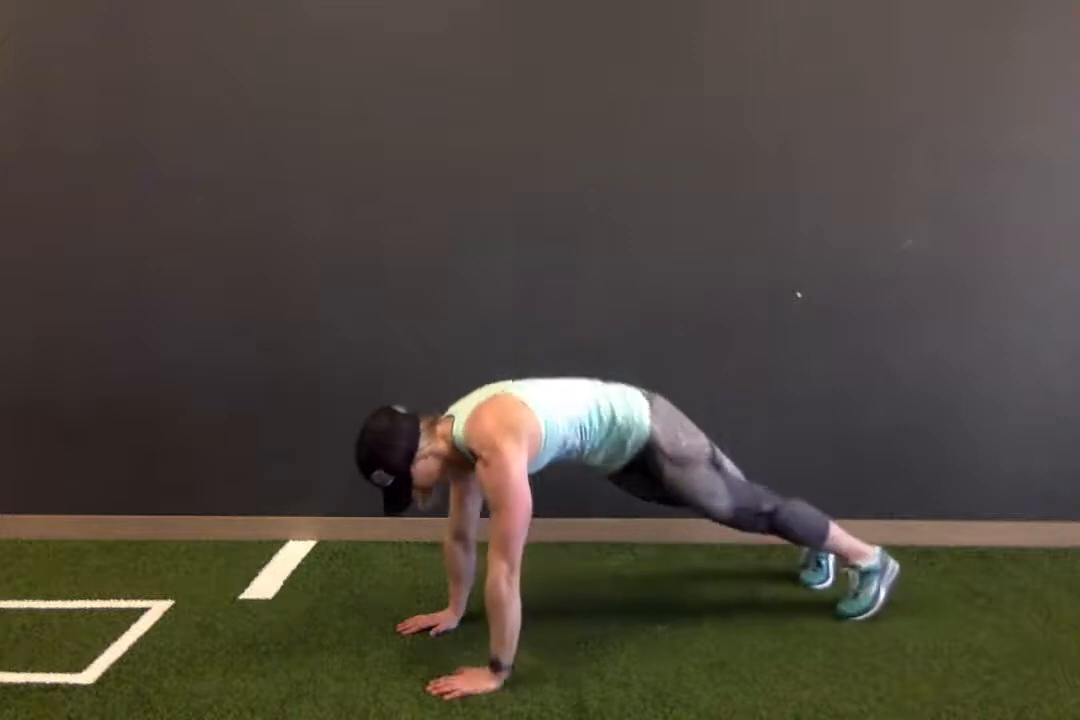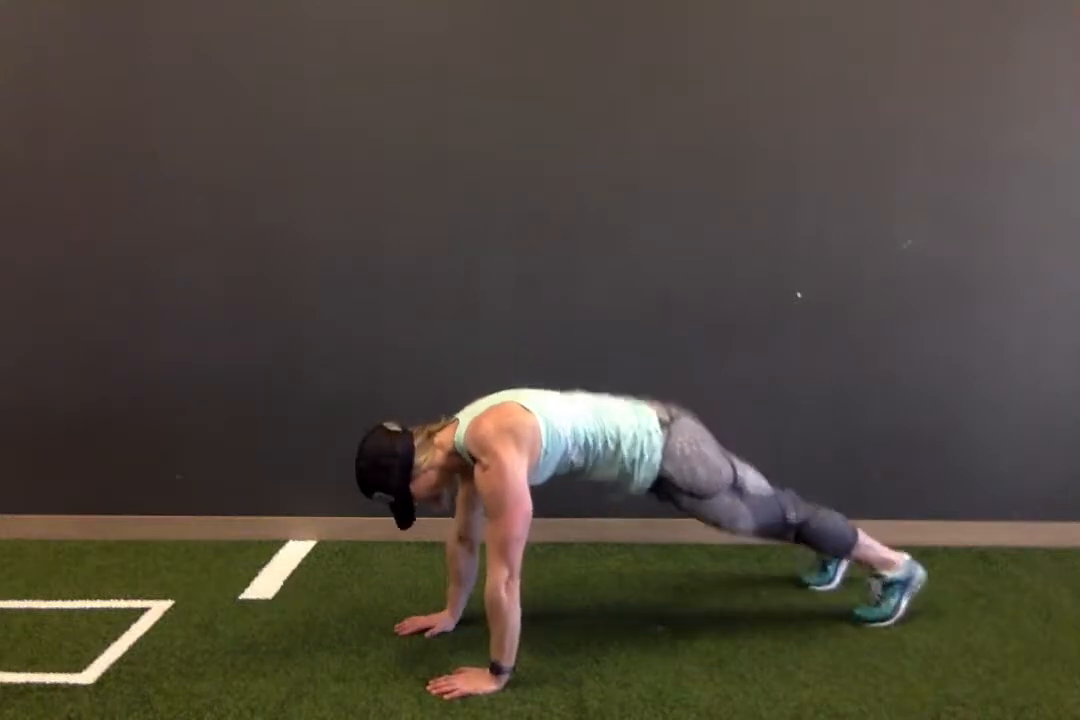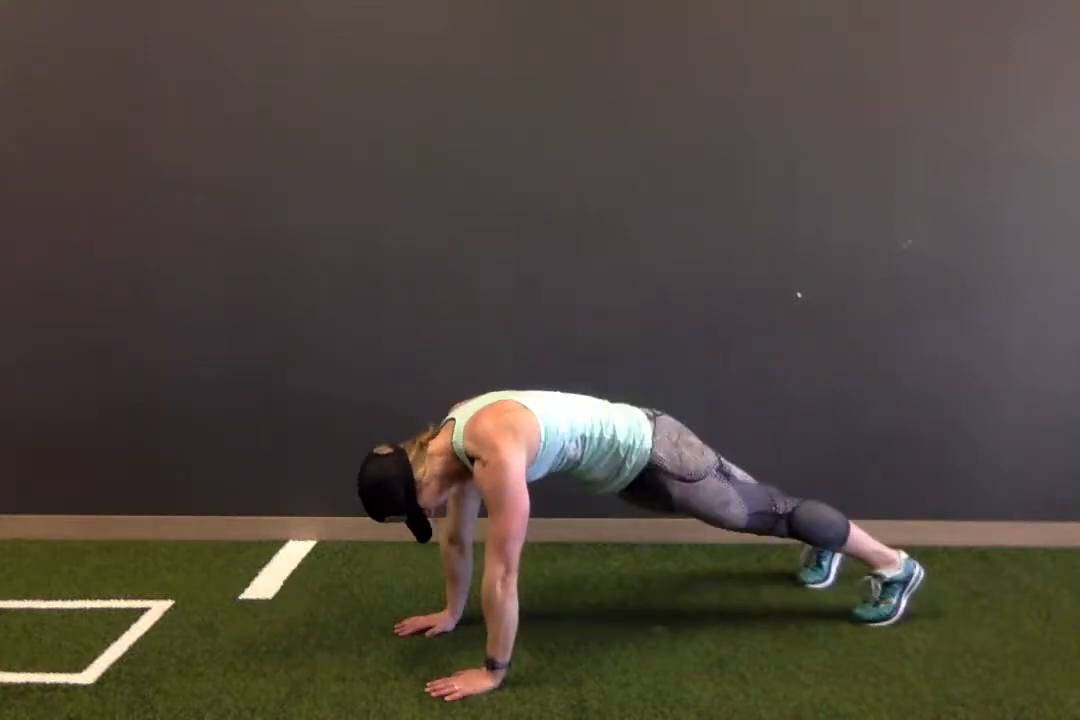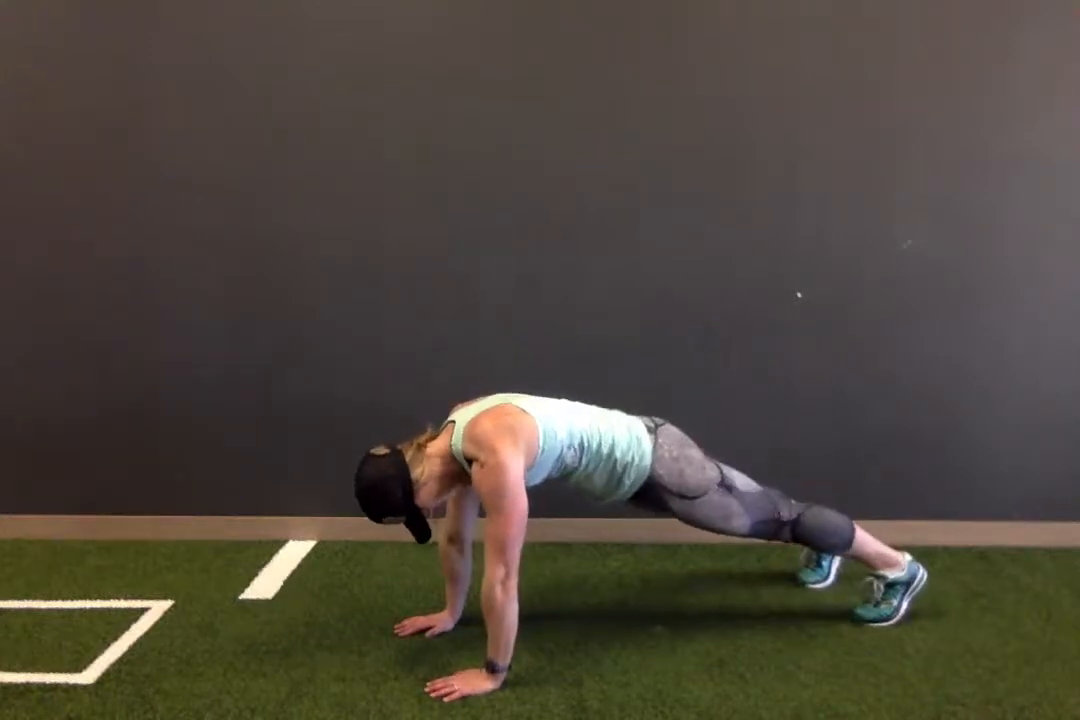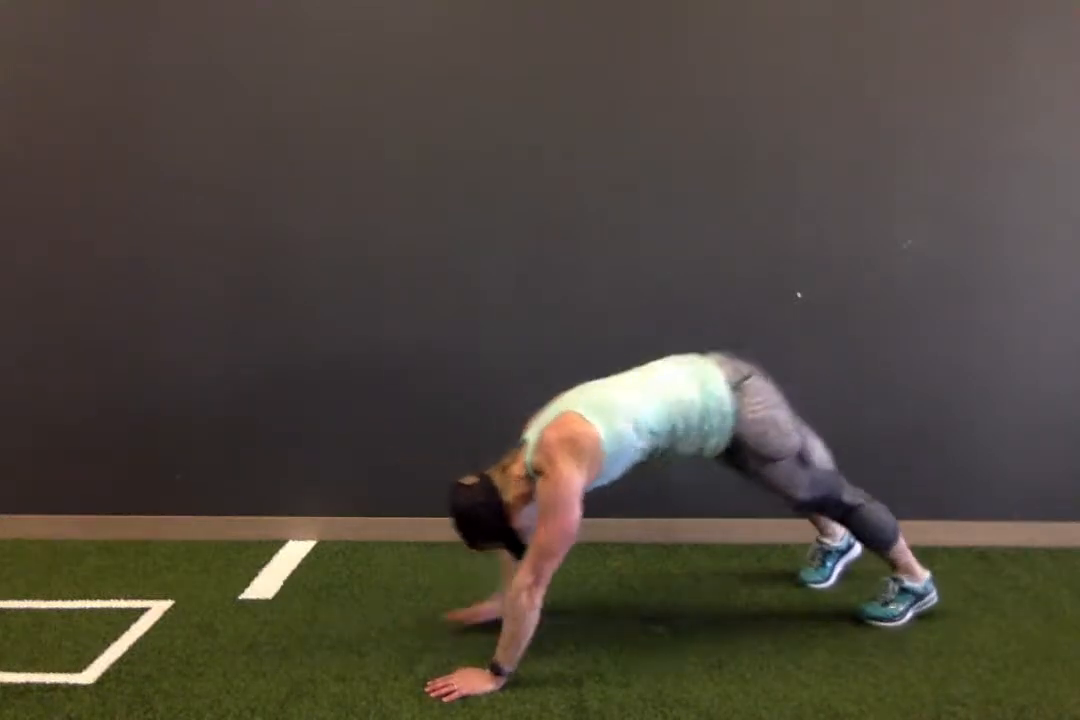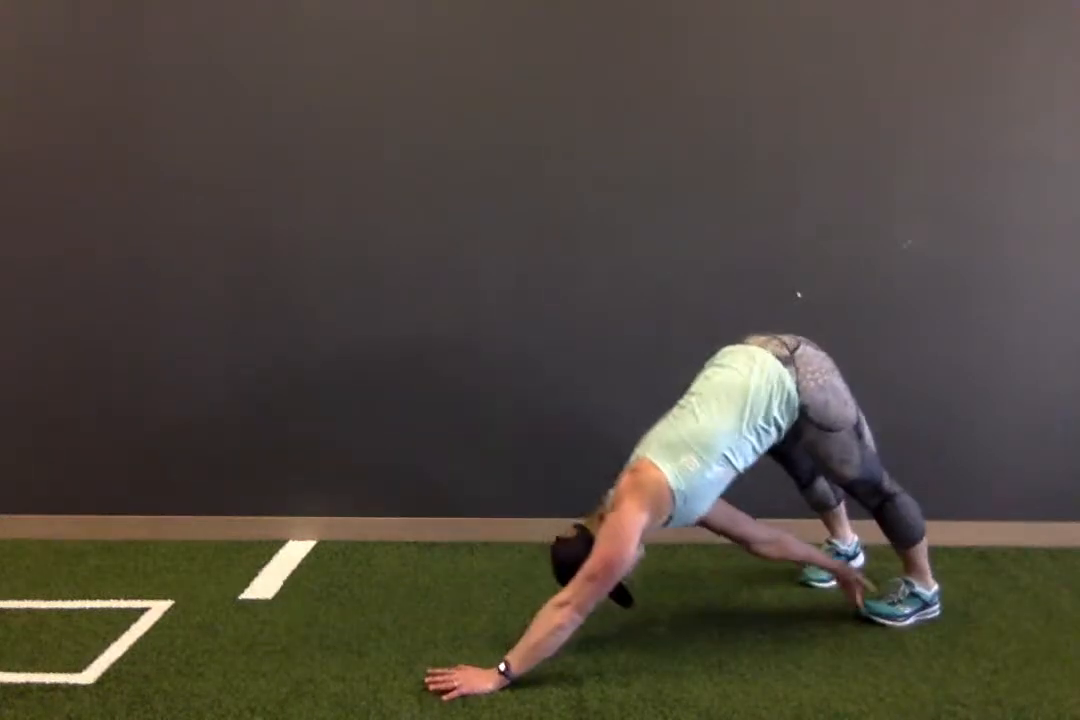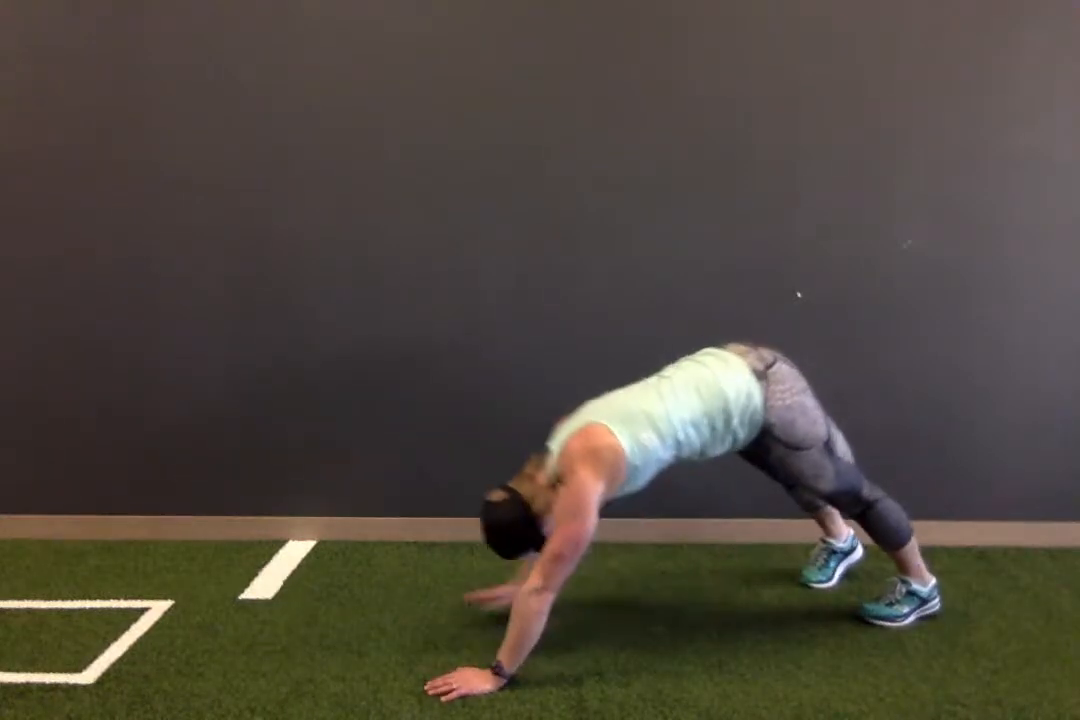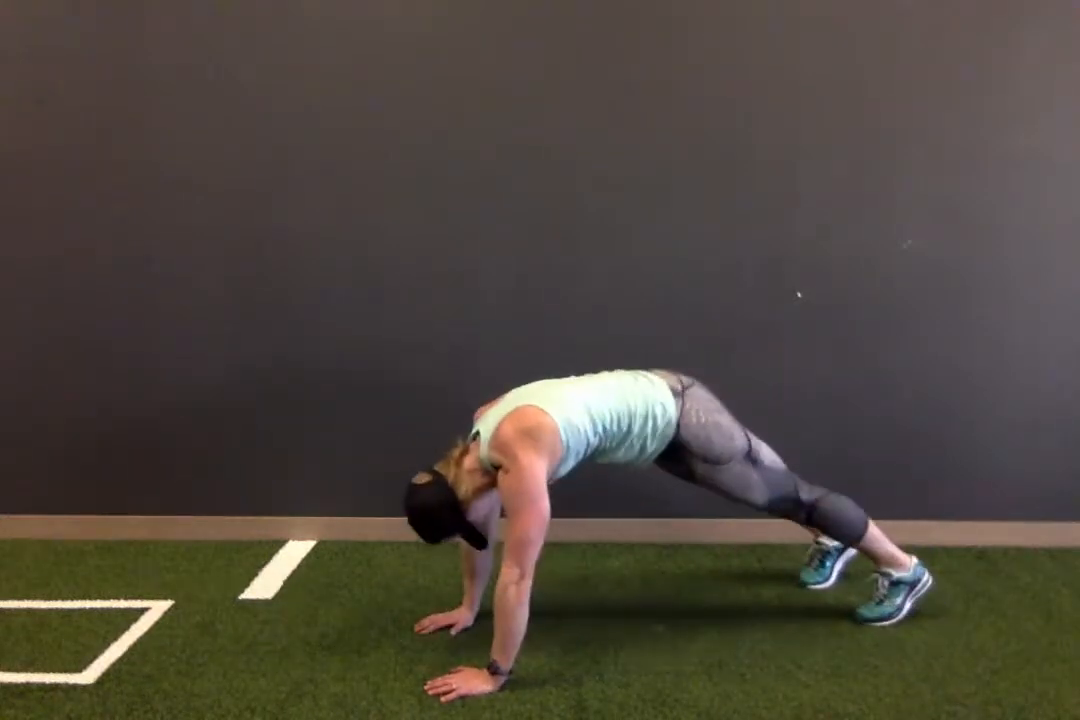
dt=0.4s
person 1, frame 1
left shoulder: (495, 446)
right shoulder: (453, 438)
left elbow: (505, 568)
right elbow: (460, 534)
left wrist: (495, 672)
right wrist: (453, 610)
left hip: (646, 428)
right hip: (617, 448)
left knee: (746, 505)
right knee: (713, 498)
left ankle: (869, 561)
right ankle: (813, 545)
person 1, frame 2
left shoulder: (494, 453)
right shoulder: (461, 438)
left elbow: (504, 574)
right elbow: (464, 536)
left wrist: (496, 672)
right wrist: (449, 614)
left hip: (663, 449)
right hip: (647, 429)
left knee: (772, 512)
right knee: (760, 501)
left ankle: (895, 570)
right ankle: (831, 545)
person 1, frame 3
left shoulder: (493, 451)
right shoulder: (453, 440)
left elbow: (501, 571)
right elbow: (457, 538)
left wrist: (493, 670)
right wrist: (451, 612)
left hip: (647, 449)
right hip: (628, 460)
left knee: (760, 510)
right knee: (744, 499)
left ankle: (893, 568)
right ankle: (823, 543)
person 1, frame 4
left shoulder: (492, 454)
right shoulder: (453, 439)
left elbow: (502, 573)
right elbow: (455, 537)
left wrist: (493, 672)
right wrist: (451, 612)
left hip: (648, 459)
right hip: (629, 454)
left knee: (766, 514)
right knee: (749, 505)
left ankle: (897, 568)
right ankle: (822, 547)
person 1, frame 5
left shoulder: (560, 467)
right shoulder: (530, 450)
left elbow: (534, 581)
right elbow: (516, 525)
left wrist: (495, 674)
right wrist: (506, 599)
left hip: (735, 404)
right hip: (706, 381)
left knee: (828, 491)
left ankle: (914, 581)
right ankle: (834, 544)
person 1, frame 6
left shoulder: (631, 514)
right shoulder: (655, 493)
left elbow: (569, 608)
right elbow: (751, 534)
right wrist: (829, 567)
left hip: (796, 378)
right hip: (757, 365)
left knee: (869, 484)
right knee: (800, 463)
left ankle: (922, 589)
right ankle: (844, 546)
person 1, frame 7
left shoulder: (582, 476)
right shoulder: (555, 458)
left elbow: (544, 588)
left wrist: (495, 674)
right wrist: (518, 582)
left hip: (765, 397)
right hip: (731, 372)
left knee: (847, 490)
right knee: (791, 468)
left ankle: (919, 585)
right ankle: (839, 542)
person 1, frame 8
left shoulder: (519, 456)
right shoulder: (483, 428)
left elbow: (517, 575)
right elbow: (477, 530)
left wrist: (494, 674)
right wrist: (468, 608)
left hip: (674, 413)
right hip: (654, 403)
left knee: (784, 493)
right knee: (767, 485)
left ankle: (902, 569)
right ankle: (832, 544)
